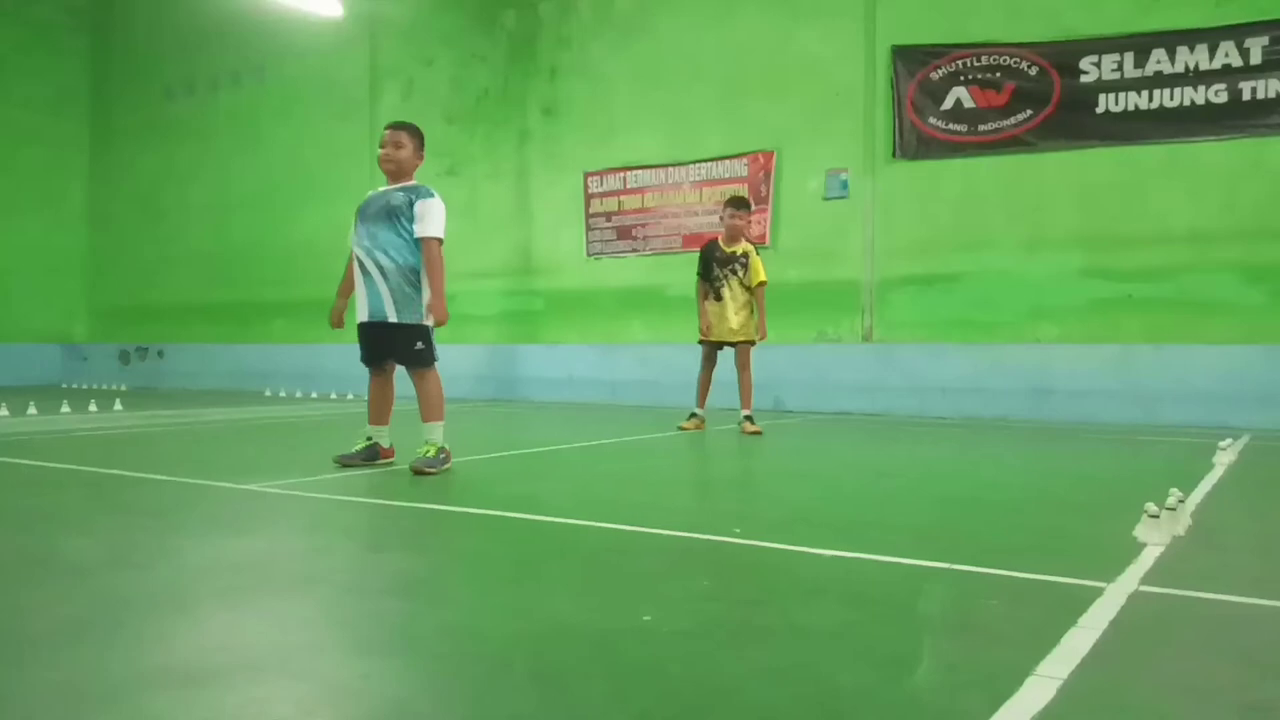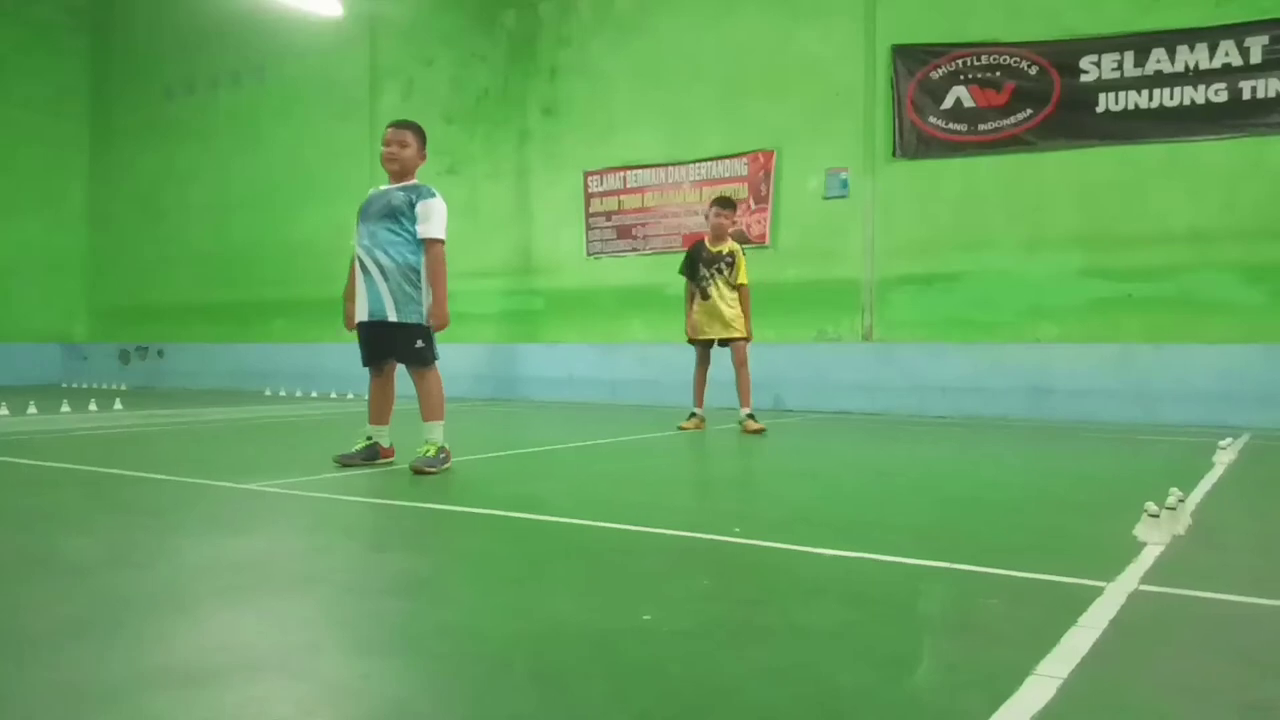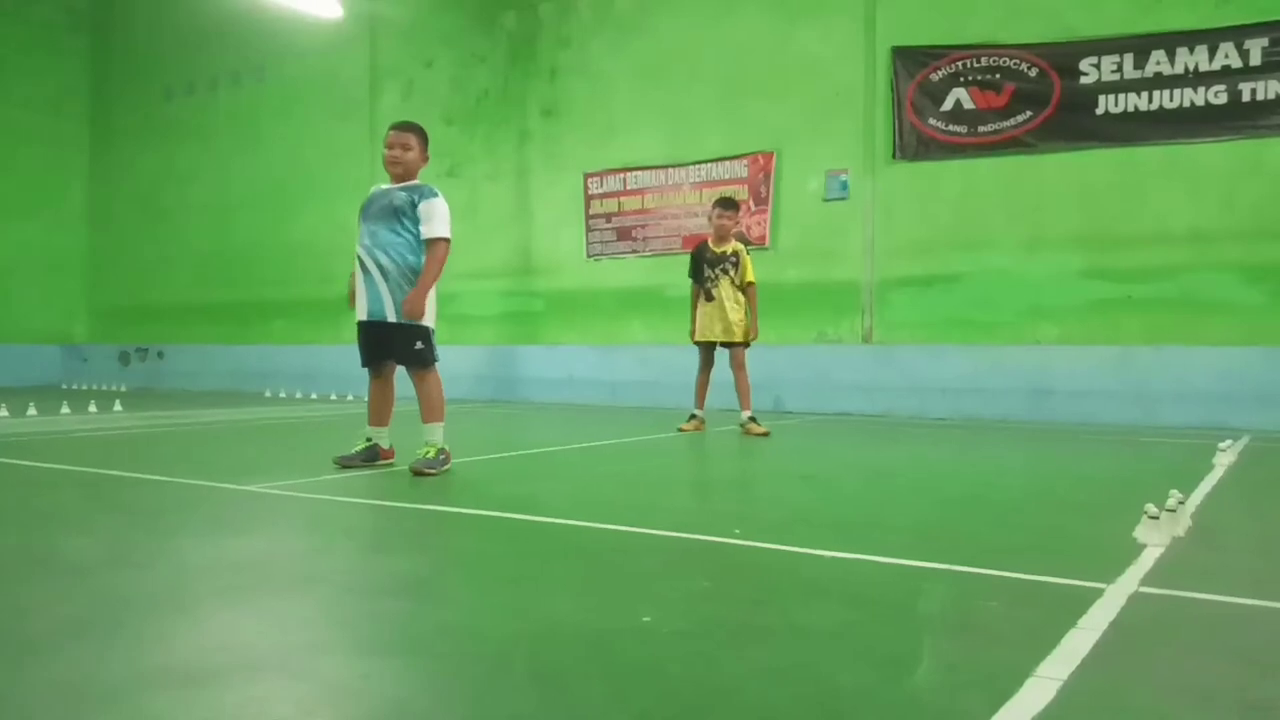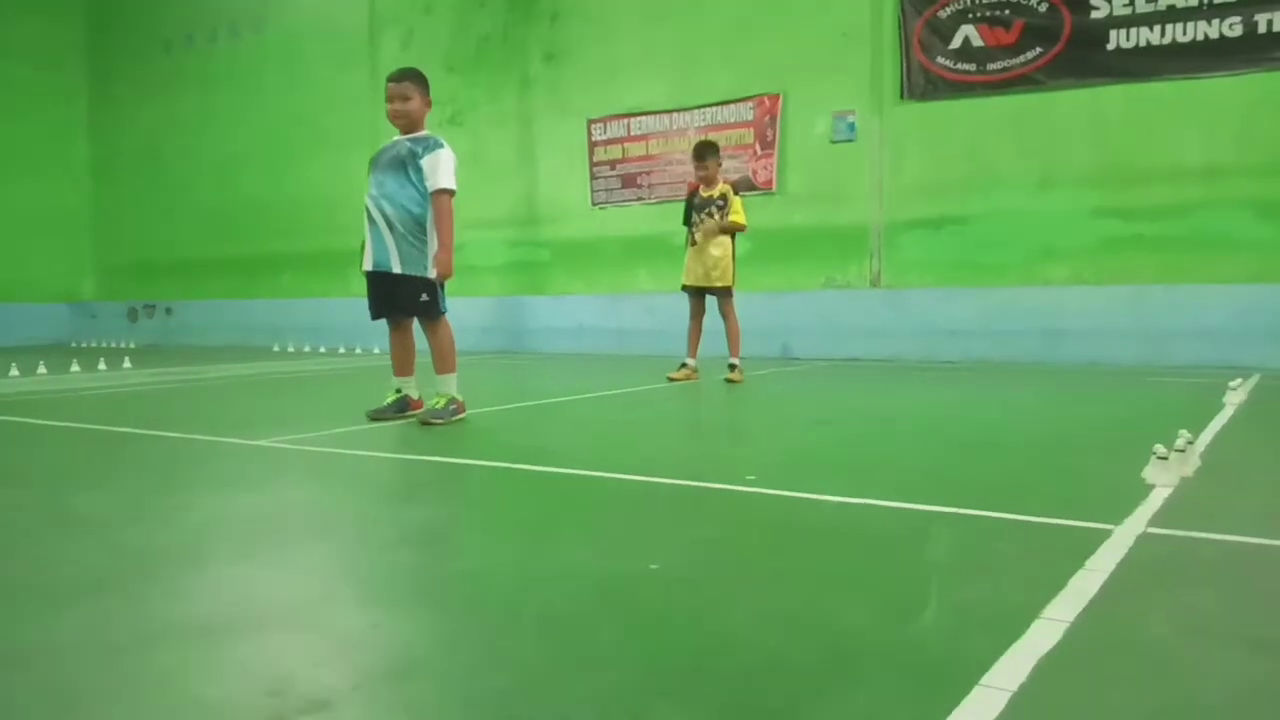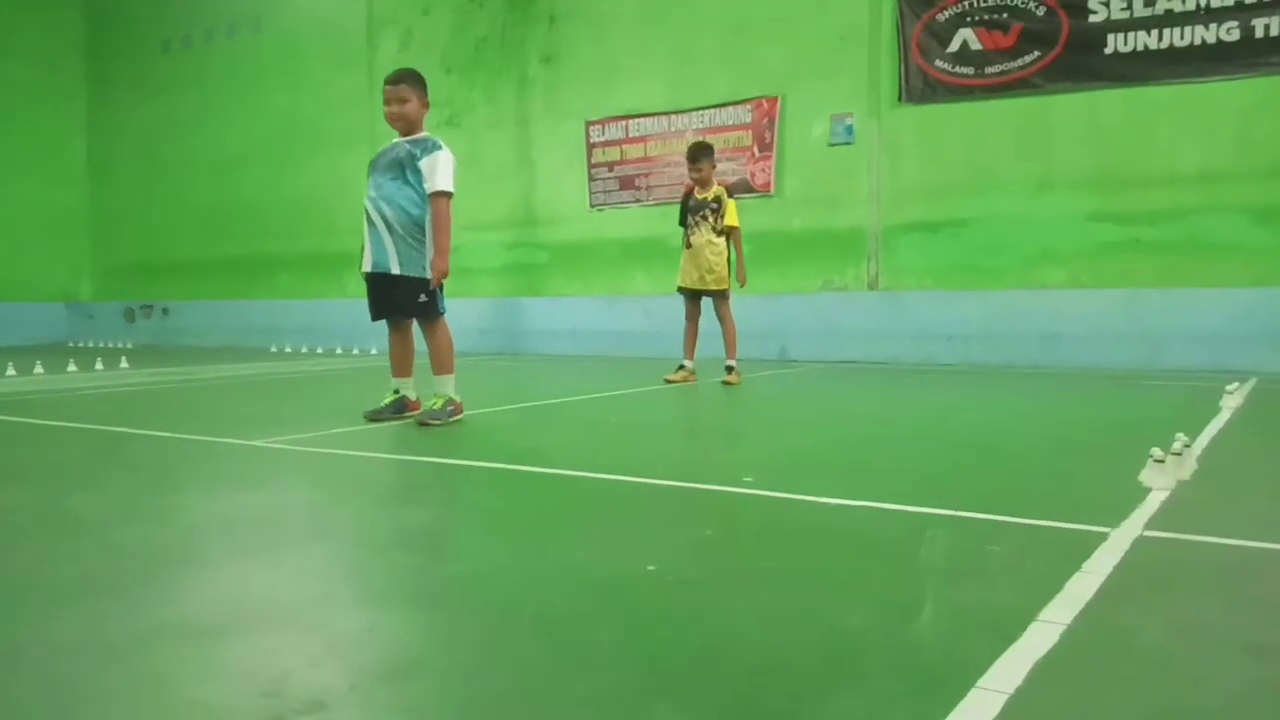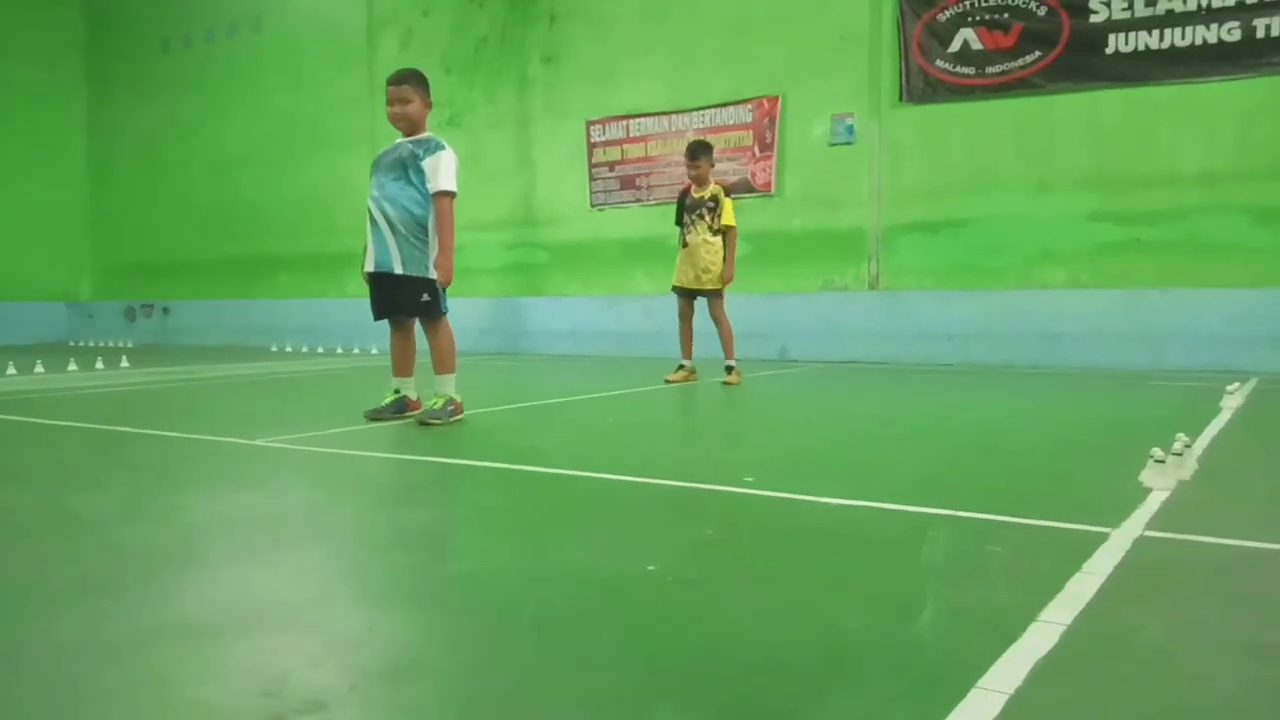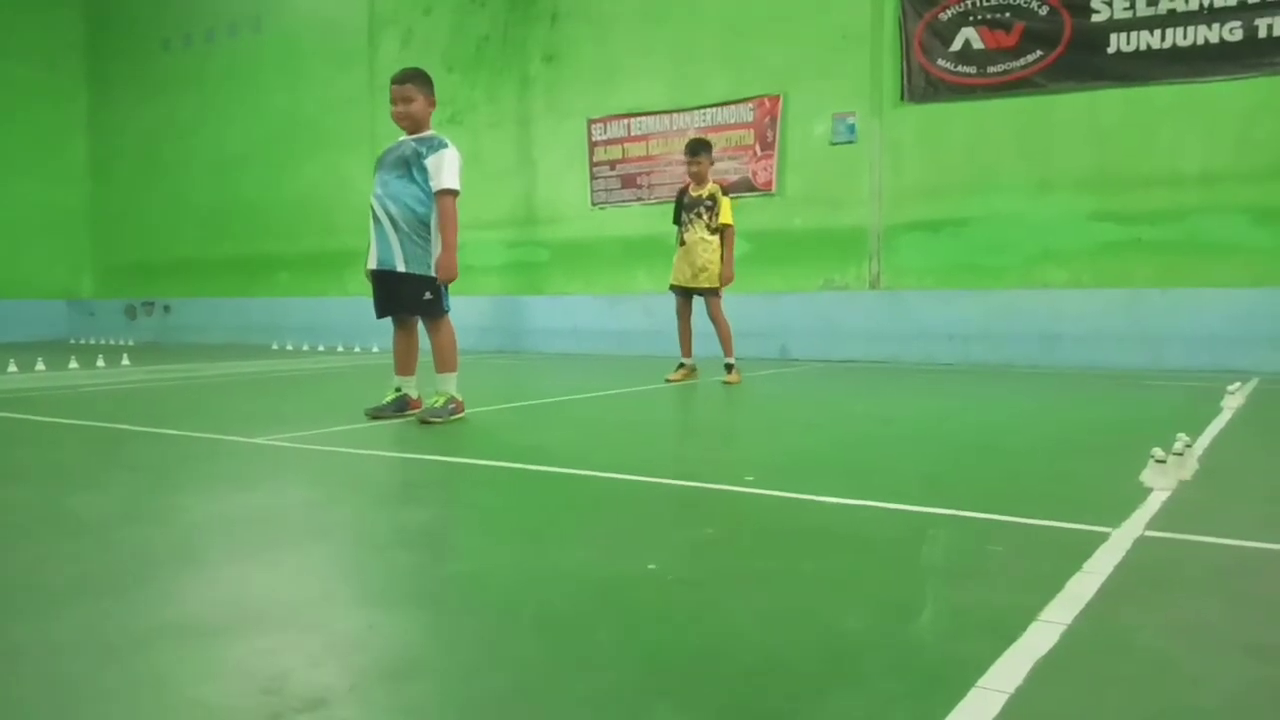
dt=0.4s
person 1, frame 1
left shoulder: (423, 198)
right shoulder: (368, 202)
left elbow: (431, 248)
right elbow: (356, 254)
left wrist: (438, 297)
right wrist: (341, 298)
left hip: (408, 305)
right hip: (371, 306)
left knee: (422, 368)
right knee: (378, 369)
left ankle: (436, 445)
right ankle: (378, 442)
person 1, frame 2
left shoulder: (425, 197)
right shoulder: (371, 199)
left elbow: (434, 250)
left wrist: (440, 301)
right wrist: (349, 300)
left hip: (409, 304)
right hip: (371, 306)
left knee: (422, 367)
right knee: (379, 369)
left ankle: (436, 444)
right ankle: (378, 442)
person 1, frame 3
left shoulder: (427, 197)
right shoulder: (374, 198)
left elbow: (438, 247)
left wrist: (420, 293)
right wrist: (354, 284)
left hip: (408, 304)
right hip: (371, 305)
left knee: (421, 368)
right knee: (378, 369)
left ankle: (436, 446)
right ankle: (378, 443)
person 1, frame 4
left shoulder: (432, 149)
right shoulder: (384, 152)
left elbow: (442, 200)
left wrist: (444, 250)
right wrist: (367, 248)
left hip: (420, 255)
right hip: (383, 257)
left knee: (432, 318)
right knee: (396, 322)
left ankle: (449, 396)
right ankle: (406, 394)
person 1, frame 5
left shoulder: (432, 150)
right shoulder: (384, 154)
left elbow: (440, 202)
left wrist: (441, 254)
right wrist: (368, 253)
left hip: (416, 258)
right hip: (381, 259)
left knee: (431, 320)
right knee: (396, 323)
left ankle: (447, 397)
right ankle: (404, 395)
person 1, frame 6
left shoulder: (435, 150)
right shoulder: (386, 155)
left elbow: (443, 203)
left wrist: (445, 254)
right wrist: (369, 255)
left hip: (419, 258)
right hip: (384, 259)
left knee: (434, 320)
right knee: (398, 323)
left ankle: (448, 397)
right ankle: (404, 395)
person 1, frame 7
left shoulder: (439, 148)
right shoulder: (390, 153)
left elbow: (446, 201)
left wrist: (449, 252)
right wrist: (373, 254)
left hip: (421, 256)
right hip: (387, 256)
left knee: (436, 317)
right knee: (402, 321)
left ankle: (448, 395)
right ankle: (406, 393)
person 2, frame 1
left shoulder: (749, 251)
right shoulder: (709, 248)
left elbow: (758, 286)
right elbow: (701, 283)
left wrist: (762, 319)
right wrist: (702, 316)
left hip: (741, 317)
right hip: (714, 317)
left knee: (743, 364)
right knee: (707, 363)
left ankle: (746, 416)
right ankle: (698, 414)
person 2, frame 2
left shoulder: (735, 250)
right shoulder: (696, 249)
left elbow: (742, 287)
right elbow: (689, 285)
left wrist: (748, 320)
right wrist: (688, 316)
left hip: (730, 314)
right hip: (703, 316)
left knee: (740, 361)
right knee: (701, 363)
left ankle: (746, 415)
right ankle: (697, 414)
person 2, frame 3
left shoulder: (740, 250)
right shoulder: (700, 250)
left elbow: (750, 286)
right elbow: (695, 287)
left wrist: (753, 320)
right wrist: (693, 320)
left hip: (734, 318)
right hip: (707, 317)
left knee: (738, 364)
right knee: (704, 364)
left ankle: (747, 417)
right ankle: (697, 415)
person 2, frame 4
left shoulder: (728, 192)
right shoulder: (693, 195)
left elbow: (740, 224)
left wrist: (718, 226)
right wrist: (684, 260)
left hip: (720, 262)
right hip: (695, 263)
left knee: (726, 310)
right knee: (695, 312)
left ankle: (735, 364)
right ankle: (690, 364)
person 2, frame 5
left shoulder: (723, 195)
right shoulder: (688, 196)
left elbow: (734, 230)
left wrist: (741, 264)
right wrist: (684, 260)
left hip: (715, 265)
right hip: (691, 266)
left knee: (723, 312)
right knee: (691, 315)
left ankle: (732, 366)
right ankle: (687, 366)
person 2, frame 6
left shoulder: (720, 194)
right shoulder: (685, 195)
left elbow: (730, 229)
left wrist: (730, 264)
right wrist: (681, 258)
left hip: (711, 265)
right hip: (687, 265)
left knee: (717, 313)
right knee: (684, 314)
left ankle: (731, 366)
right ankle: (687, 366)
person 2, frame 7
left shoulder: (718, 193)
right shoulder: (683, 194)
left elbow: (728, 229)
left wrist: (728, 263)
right wrist: (678, 257)
left hip: (709, 264)
right hip: (684, 263)
left knee: (714, 312)
right knee: (682, 313)
left ankle: (731, 365)
right ankle: (687, 364)
